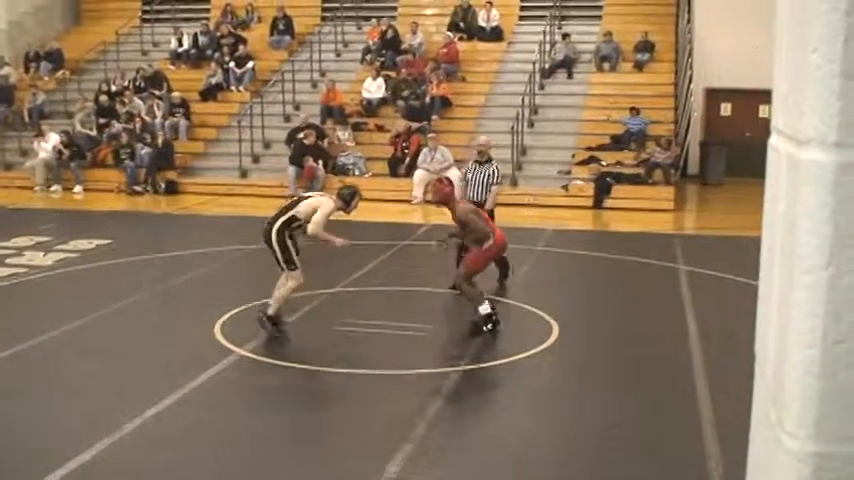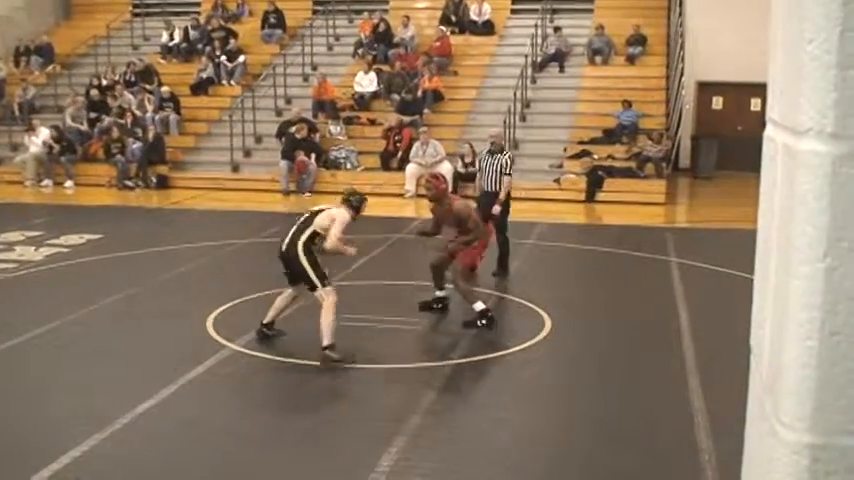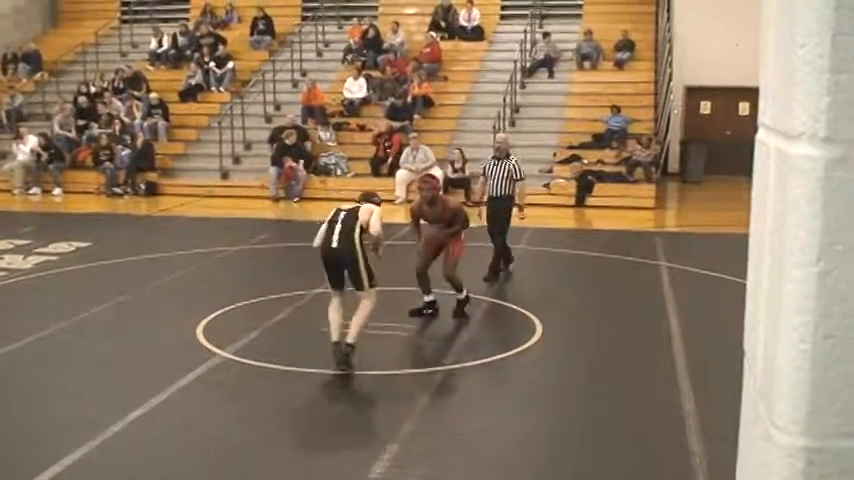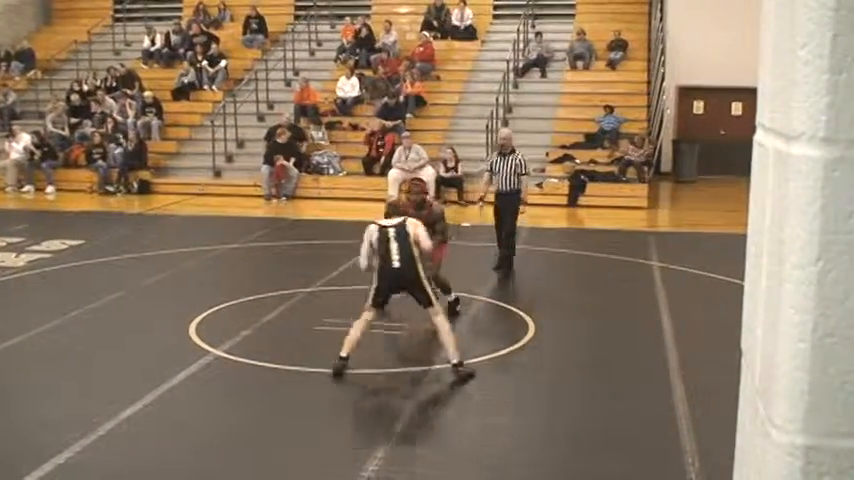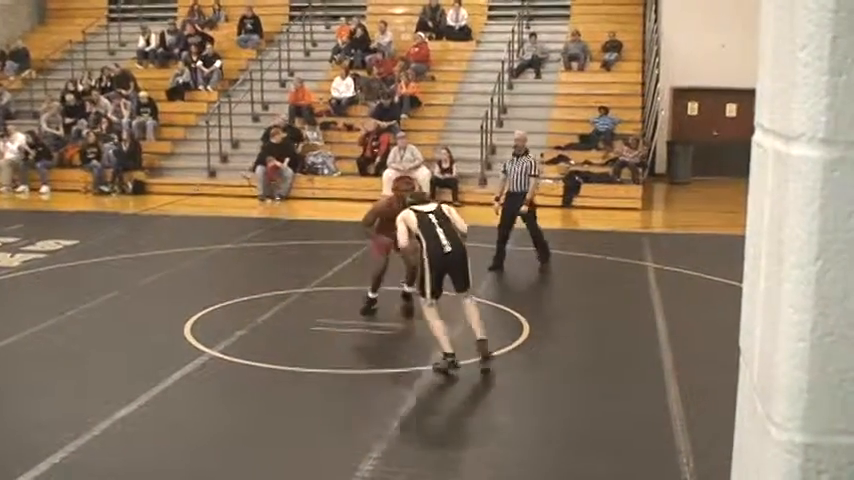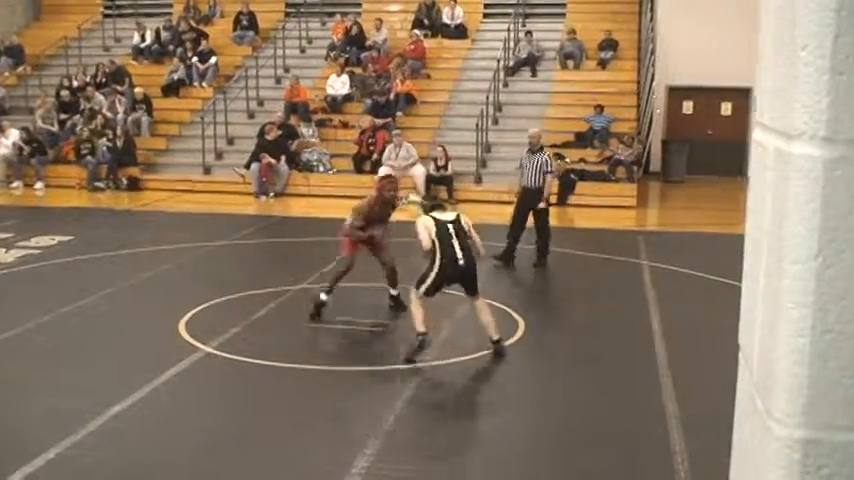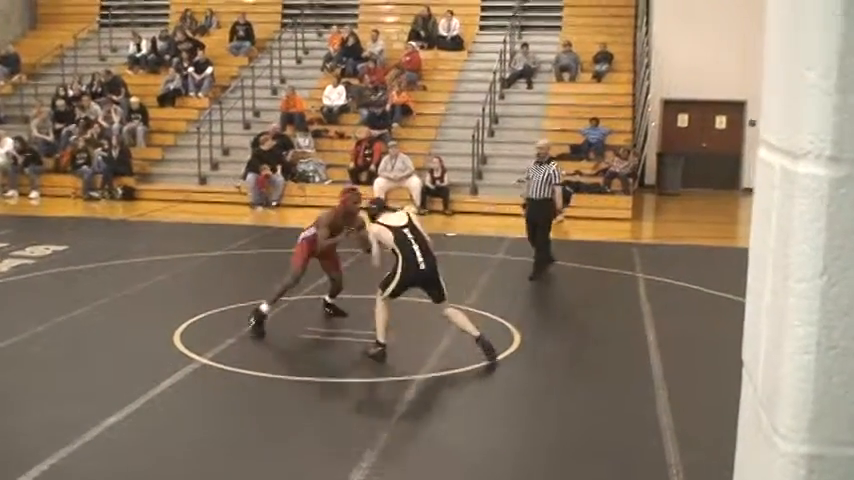
dt=0.3s
person 1, frame 1
left shoulder: (323, 199)
right shoulder: (329, 203)
right elbow: (312, 230)
left wrist: (317, 233)
right wrist: (334, 240)
left hip: (277, 228)
right hip: (278, 233)
left knee: (290, 272)
right knee: (296, 279)
left ankle: (274, 314)
right ankle: (269, 316)
person 1, frame 2
left shoulder: (324, 209)
right shoulder: (344, 215)
right elbow: (329, 246)
right wrist: (346, 251)
left hip: (287, 250)
right hip: (299, 252)
left knee: (293, 289)
right knee: (330, 300)
left ankle: (265, 327)
right ankle: (328, 350)
person 1, frame 3
left shoulder: (337, 210)
right shoulder: (374, 208)
left elbow: (317, 243)
right elbow: (375, 231)
right wrist: (376, 246)
left hip: (328, 249)
right hip: (351, 248)
left knee: (336, 297)
right knee: (368, 299)
left ankle: (336, 345)
right ankle: (347, 347)
person 1, frame 4
left shoulder: (372, 228)
right shoulder: (413, 223)
left elbow: (364, 265)
right elbow: (428, 247)
right wrist: (421, 259)
left hip: (386, 273)
right hip: (412, 272)
left knee: (366, 318)
right knee: (439, 317)
left ankle: (342, 360)
right ankle: (457, 367)
person 1, frame 5
left shoulder: (404, 215)
right shoulder: (444, 207)
left elbow: (403, 244)
right elbow: (464, 230)
left hip: (432, 256)
right hip: (457, 252)
left knee: (428, 308)
right knee: (467, 297)
left ankle: (449, 357)
right ankle: (482, 345)
person 1, frame 6
left shoulder: (422, 221)
right shoulder: (461, 218)
left elbow: (427, 247)
right elbow: (480, 252)
left hip: (443, 266)
right hip: (468, 264)
left knee: (415, 299)
right knee: (476, 300)
left ankle: (421, 335)
right ankle: (497, 343)
person 1, frame 7
left shoulder: (374, 228)
right shoulder: (409, 215)
left elbow: (376, 263)
right elbow: (429, 244)
left hip: (407, 269)
right hip: (429, 267)
left knee: (381, 299)
right knee: (446, 308)
left ankle: (379, 346)
right ankle: (480, 339)
person 2, frame 1
left shoulder: (461, 211)
right shoulder: (459, 207)
left elbow: (484, 232)
left wrist: (465, 239)
right wrist: (453, 235)
left hip: (491, 242)
right hip: (494, 241)
left knee: (461, 280)
right knee: (466, 277)
left ankle: (488, 318)
right ankle: (488, 312)
person 2, frame 2
left shoulder: (459, 207)
right shoulder: (436, 207)
left elbow: (480, 231)
right elbow: (436, 230)
left wrist: (458, 244)
right wrist: (425, 231)
left hip: (476, 238)
right hip: (463, 237)
left knee: (457, 278)
right knee: (436, 264)
left ankle: (484, 316)
right ankle: (440, 300)
person 2, frame 3
left shoulder: (451, 205)
right shoulder: (417, 207)
left elbow: (465, 223)
right elbow: (415, 223)
left wrist: (445, 232)
right wrist: (420, 240)
left hip: (453, 235)
right hip: (436, 235)
left knee: (448, 273)
right knee: (420, 269)
left ankle: (462, 299)
right ankle: (430, 305)
person 2, frame 4
left shoulder: (436, 210)
right shoulder: (402, 206)
left elbow: (444, 236)
left hip: (434, 240)
left knee: (433, 274)
left ankle: (453, 301)
person 2, frame 5
right shoulder: (384, 205)
right elbow: (365, 225)
right wrist: (380, 239)
right hip: (382, 236)
left knee: (413, 265)
right knee: (380, 268)
left ankle: (407, 295)
right ankle: (371, 299)
person 2, frame 6
left shoulder: (393, 204)
right shoulder: (366, 206)
right elbow: (352, 233)
left wrist: (381, 233)
right wrist: (372, 233)
left hip: (372, 232)
right hip: (352, 232)
left knee: (390, 264)
right knee: (347, 266)
left ankle: (394, 297)
right ankle: (321, 301)
person 2, frame 7
left shoulder: (357, 220)
right shoulder: (329, 217)
left elbow: (367, 246)
right elbow: (321, 246)
right wrist: (340, 238)
left hip: (328, 245)
right hip: (309, 243)
left knee: (338, 283)
right knee: (293, 280)
left ankle: (328, 304)
right ankle: (259, 315)
person 3, frame 1
left shoulder: (493, 168)
right shoulder: (470, 166)
left elbow: (493, 193)
left wrist: (486, 212)
left hip: (484, 208)
right knee: (463, 245)
left ankle: (504, 273)
person 3, frame 2
left shoulder: (506, 158)
right shoulder: (483, 155)
left elbow: (506, 183)
left wrist: (499, 204)
right wrist: (479, 198)
left hip: (499, 199)
right hip: (484, 197)
left knee: (500, 234)
left ankle: (502, 268)
person 3, frame 3
left shoulder: (513, 163)
right shoulder: (488, 161)
left elbow: (520, 186)
right elbow: (483, 182)
left wrist: (521, 207)
right wrist: (479, 203)
left hip: (505, 202)
right hip: (491, 201)
left knee: (499, 237)
right knee: (493, 234)
left ankle: (493, 272)
right ankle: (507, 259)
person 3, frame 4
left shoulder: (518, 158)
right shoulder: (494, 157)
left elbow: (523, 181)
right elbow: (487, 179)
left wrist: (523, 202)
right wrist: (481, 199)
left hip: (513, 197)
right hip: (499, 196)
left knee: (509, 229)
right knee: (499, 230)
left ankle: (507, 262)
right ankle: (503, 262)
person 3, frame 5
left shoulder: (530, 160)
right shoulder: (509, 158)
left elbow: (533, 183)
right elbow: (503, 179)
left wrist: (526, 203)
right wrist: (497, 199)
left hip: (524, 198)
right hip: (510, 197)
left knee: (533, 229)
right knee: (503, 230)
left ankle: (544, 258)
right ankle: (498, 262)
person 3, frame 6
left shoulder: (545, 156)
right shoulder: (525, 154)
left elbow: (549, 180)
left wrist: (545, 200)
right wrist: (518, 195)
left hip: (539, 194)
right hip: (525, 193)
left knee: (541, 227)
right knee: (516, 224)
left ankle: (542, 258)
right ankle: (507, 256)
person 3, frame 7
left shoulder: (553, 168)
right shoulder: (532, 165)
left elbow: (558, 191)
left wrist: (559, 211)
right wrist: (525, 205)
left hip: (545, 205)
right hip: (531, 204)
left knee: (542, 238)
right knee: (532, 236)
left ankle: (538, 269)
right ankle: (547, 259)
